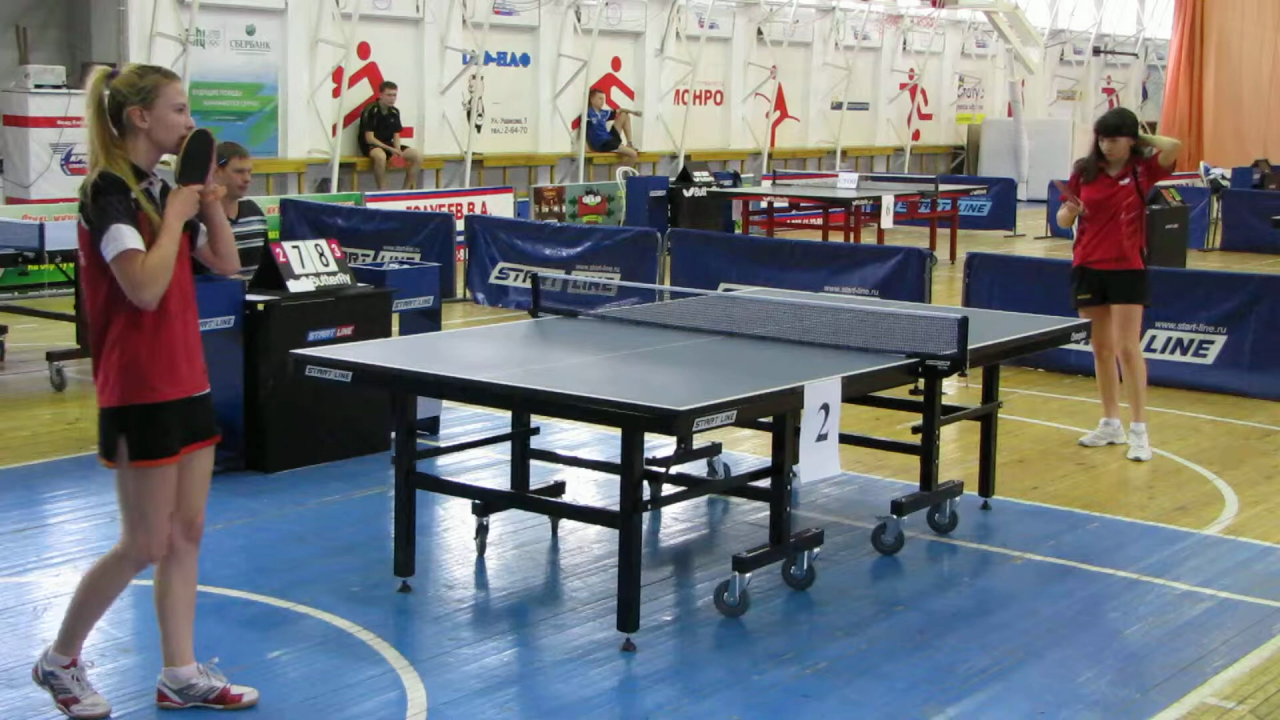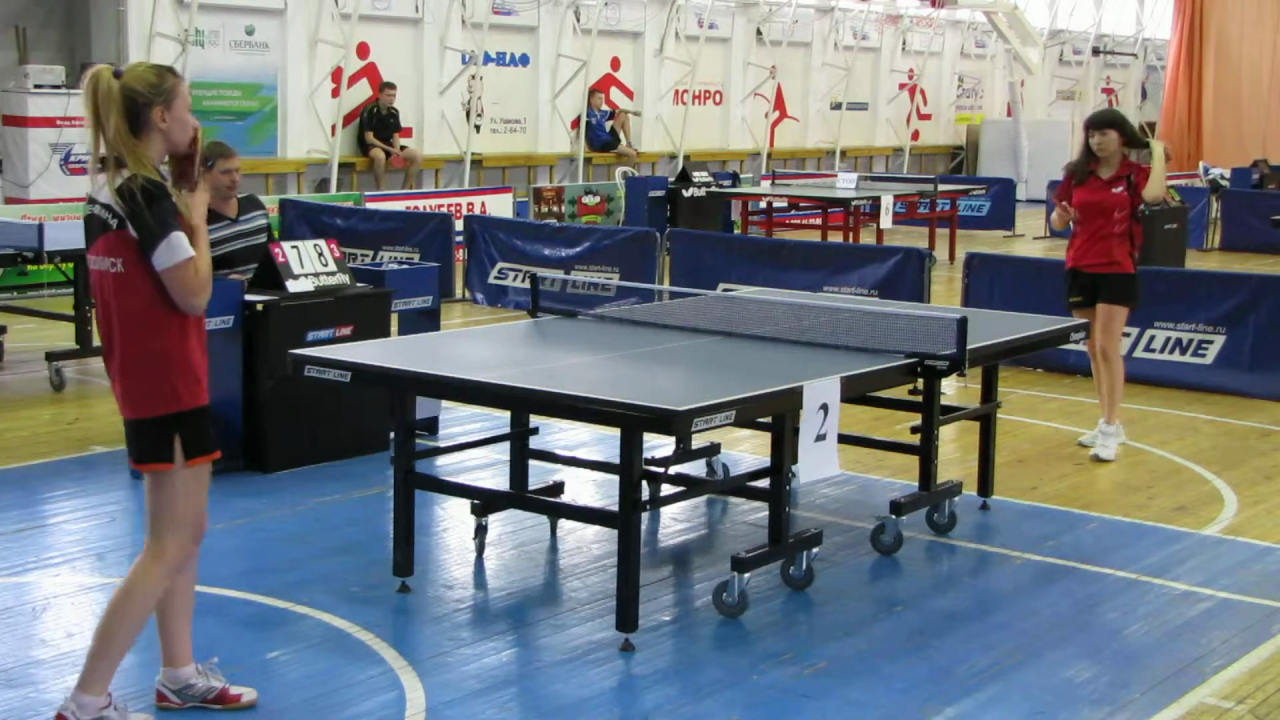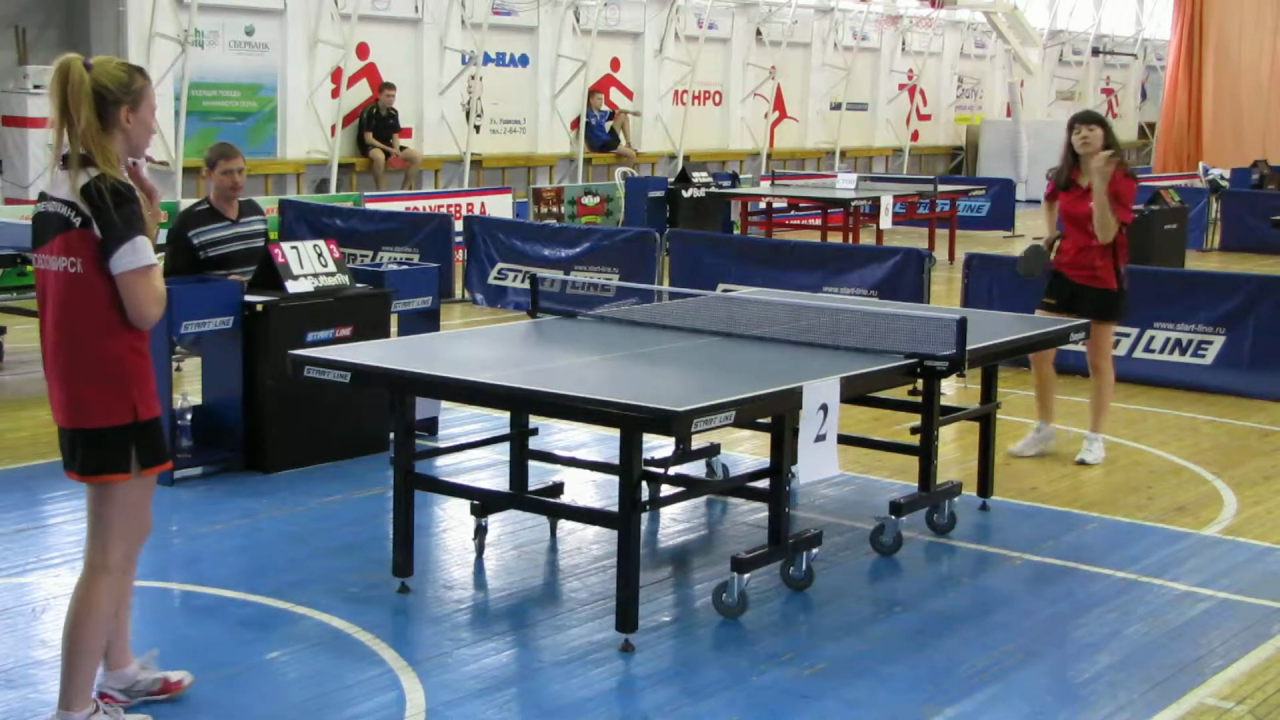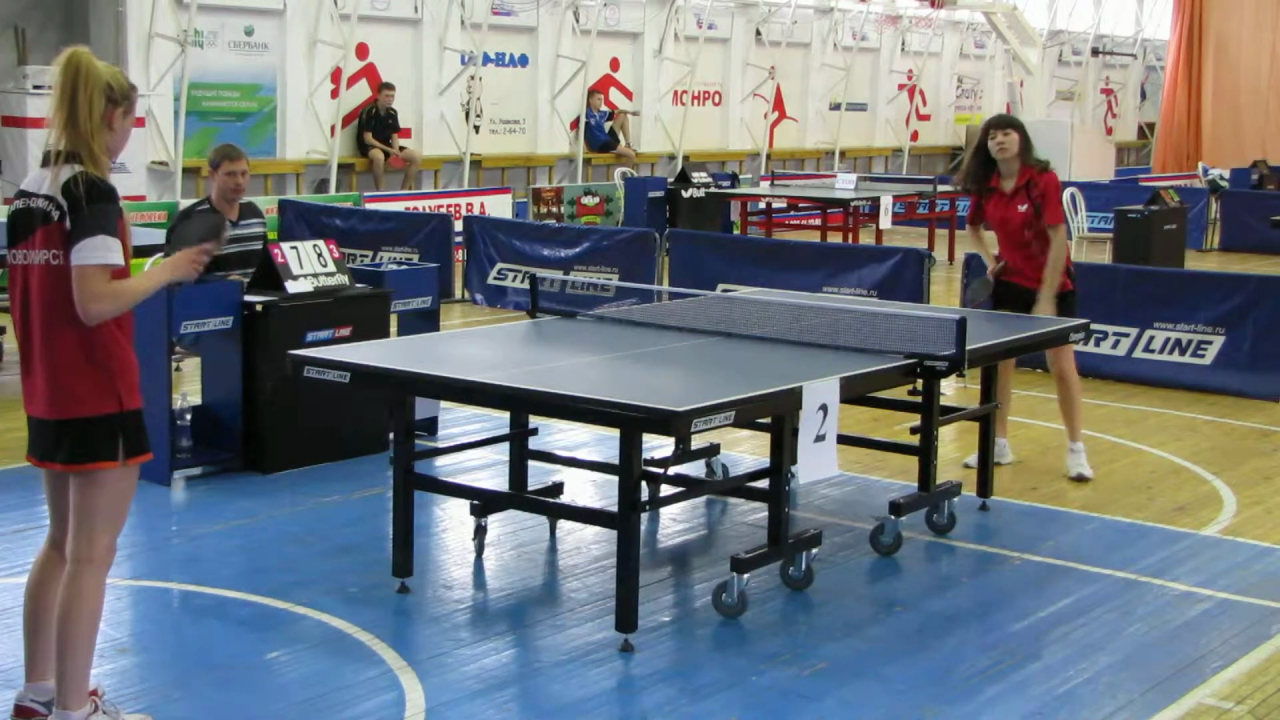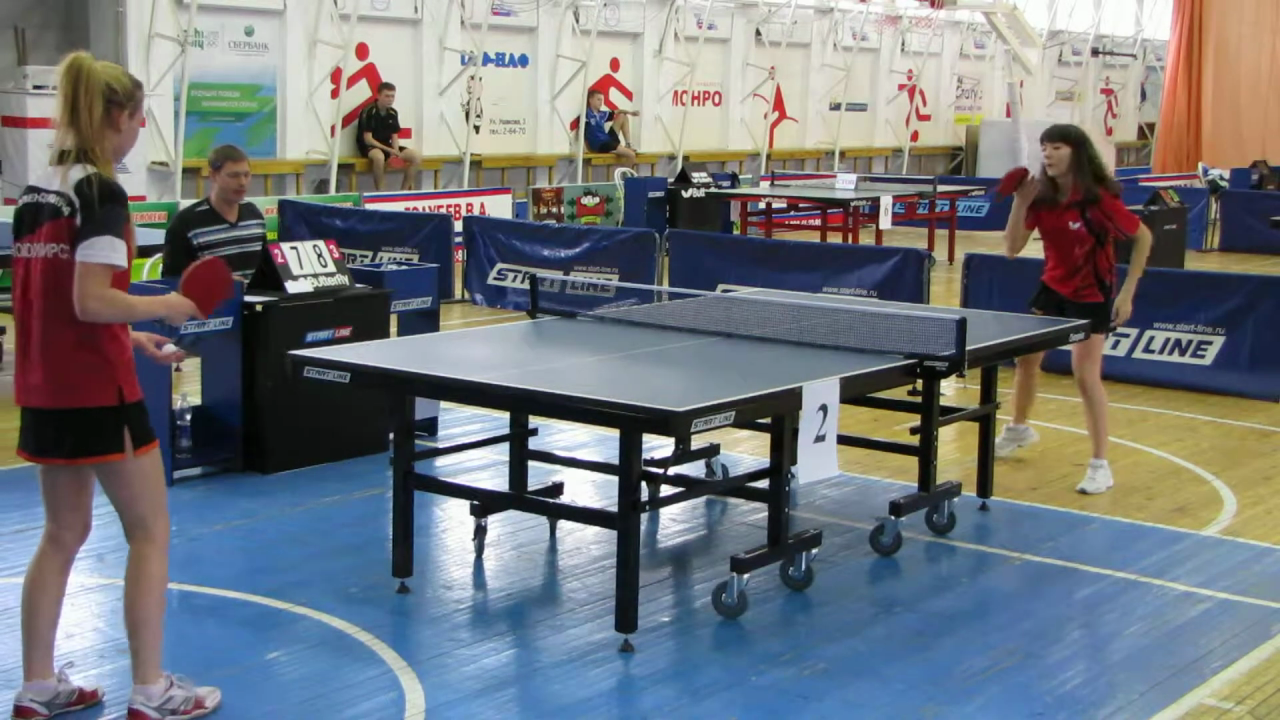
dt=0.7s
person 1, frame 1
left shoulder: (163, 188)
right shoulder: (106, 189)
left elbow: (227, 264)
right elbow: (144, 288)
left wrist: (209, 201)
right wrist: (176, 216)
left hip: (186, 379)
right hip: (140, 389)
left knee: (185, 533)
right knee: (143, 543)
right ankle: (60, 658)
person 1, frame 2
left shoulder: (113, 186)
right shoulder: (147, 194)
left elbow: (159, 266)
right elbow: (194, 295)
left wrist: (184, 187)
right wrist: (197, 213)
left hip: (146, 382)
right hip: (167, 388)
left knee: (185, 534)
right knee: (166, 549)
person 1, frame 3
left shoulder: (58, 189)
right shoulder: (111, 194)
right elbow: (146, 309)
left wrist: (147, 215)
right wrist: (157, 269)
left hip: (77, 394)
right hip: (116, 397)
left knee: (127, 535)
right knee: (109, 558)
person 1, frame 4
right shoulder: (91, 191)
right elbow: (94, 302)
right wrist: (169, 270)
right hip: (96, 398)
left knee: (62, 543)
right knee: (91, 555)
person 1, frame 5
left shoulder: (35, 189)
right shoulder: (100, 192)
left elbow: (52, 298)
right elbow: (91, 302)
left wrist: (127, 334)
right wrist: (164, 307)
left hip: (44, 391)
right hip: (97, 392)
left knee: (62, 534)
right knee: (150, 536)
person 2, frame 1
left shoulder: (1142, 171)
right shoulder: (1084, 171)
left elbow: (1174, 146)
right elbow: (1062, 221)
left wrist: (1142, 138)
right wrist: (1070, 211)
left hip: (1127, 269)
right hip: (1088, 268)
left knee: (1127, 348)
right knee: (1100, 348)
left ankle: (1138, 430)
right ankle: (1111, 423)
person 2, frame 2
left shoulder: (1137, 174)
right shoulder: (1076, 174)
left elbow: (1155, 196)
right elbow: (1057, 222)
left wrist: (1158, 153)
right wrist: (1062, 215)
left hip: (1118, 270)
right hip: (1080, 269)
left knee: (1108, 348)
right knee: (1094, 351)
left ankle: (1108, 431)
right ankle: (1111, 423)
person 2, frame 3
left shoulder: (1121, 181)
right shoulder: (1062, 177)
left elbow: (1105, 235)
left wrist: (1099, 184)
left hip: (1102, 281)
right hip: (1064, 274)
left knee: (1098, 361)
right knee: (1039, 353)
left ankle: (1094, 438)
right ankle: (1043, 429)
person 2, frame 4
left shoulder: (1043, 182)
right shoulder: (983, 188)
left elbow: (1059, 242)
right elbow: (974, 229)
left wrist: (1046, 298)
right wrist: (989, 260)
left hip: (1051, 286)
right hip: (1009, 284)
left knee: (1063, 369)
right knee: (999, 364)
left ankle: (1075, 449)
right ankle: (999, 444)
person 2, frame 5
left shoulder: (1099, 199)
right shoulder: (1042, 195)
left elbow: (1143, 238)
right elbow: (1013, 248)
left wrist: (1127, 292)
right wrist: (1020, 203)
left hip: (1091, 296)
right hip: (1052, 288)
left knee: (1085, 376)
right knee: (1025, 358)
left ankle: (1100, 466)
right ankle: (1019, 429)
